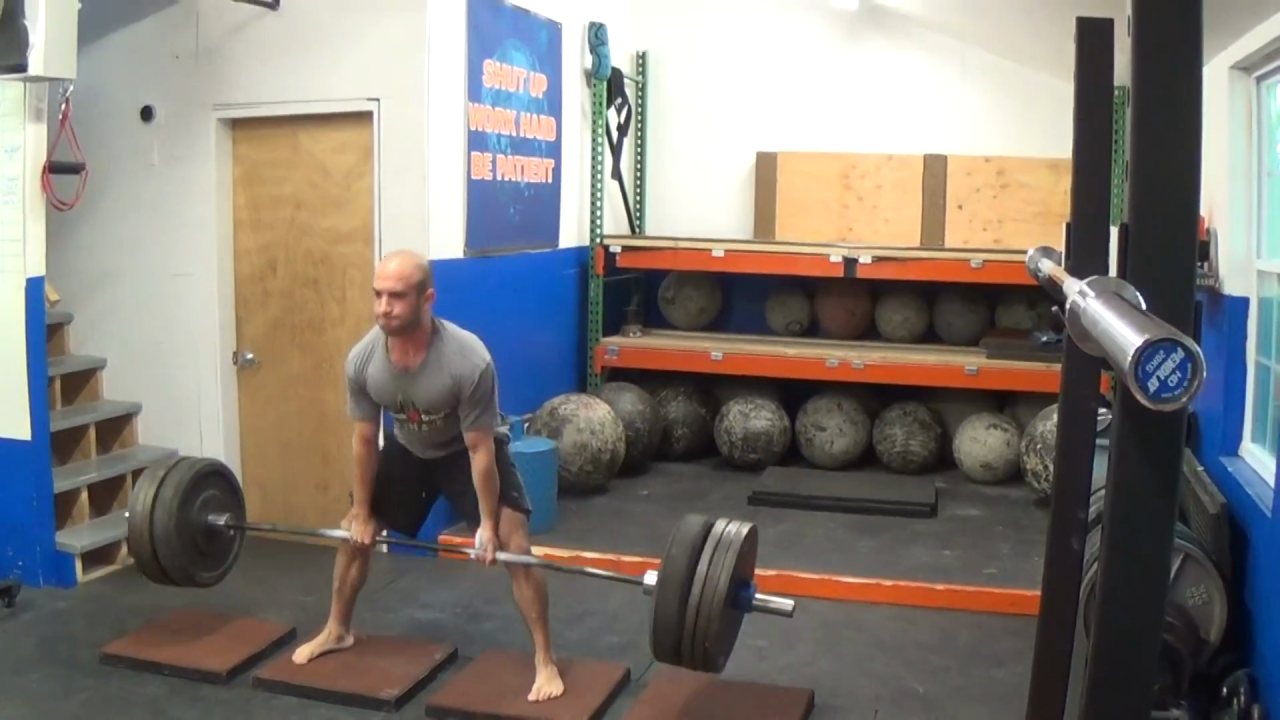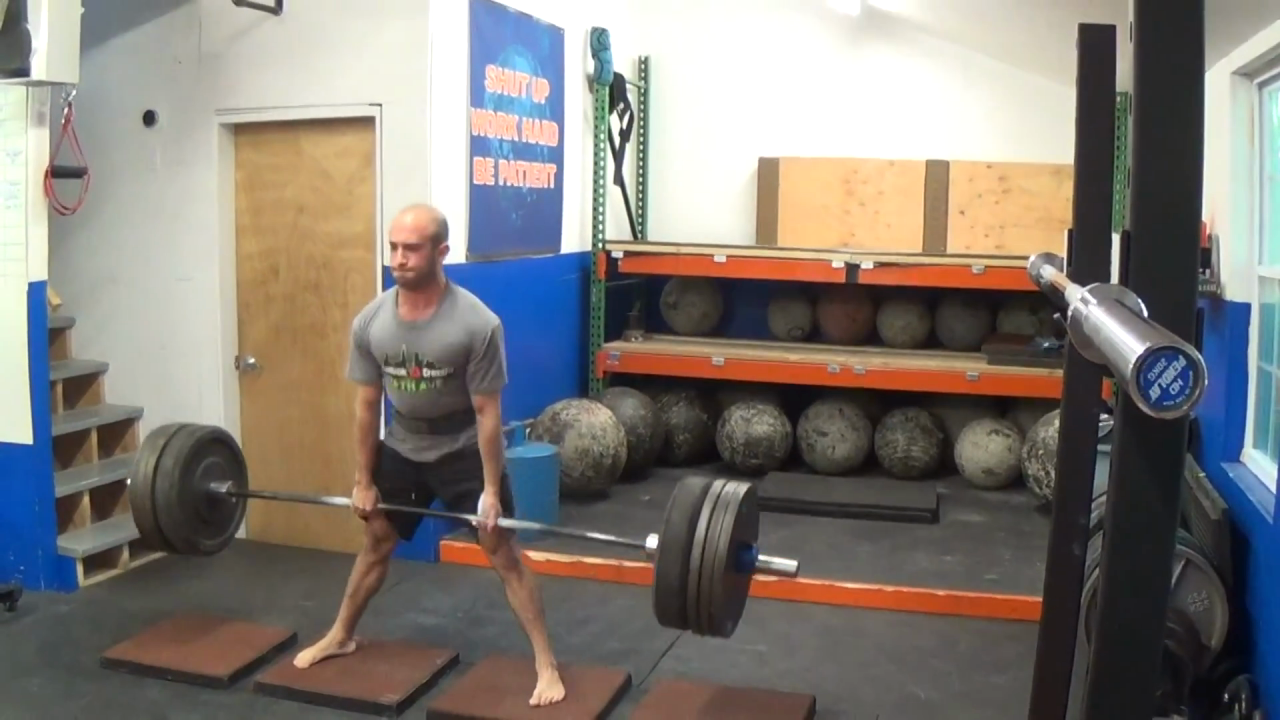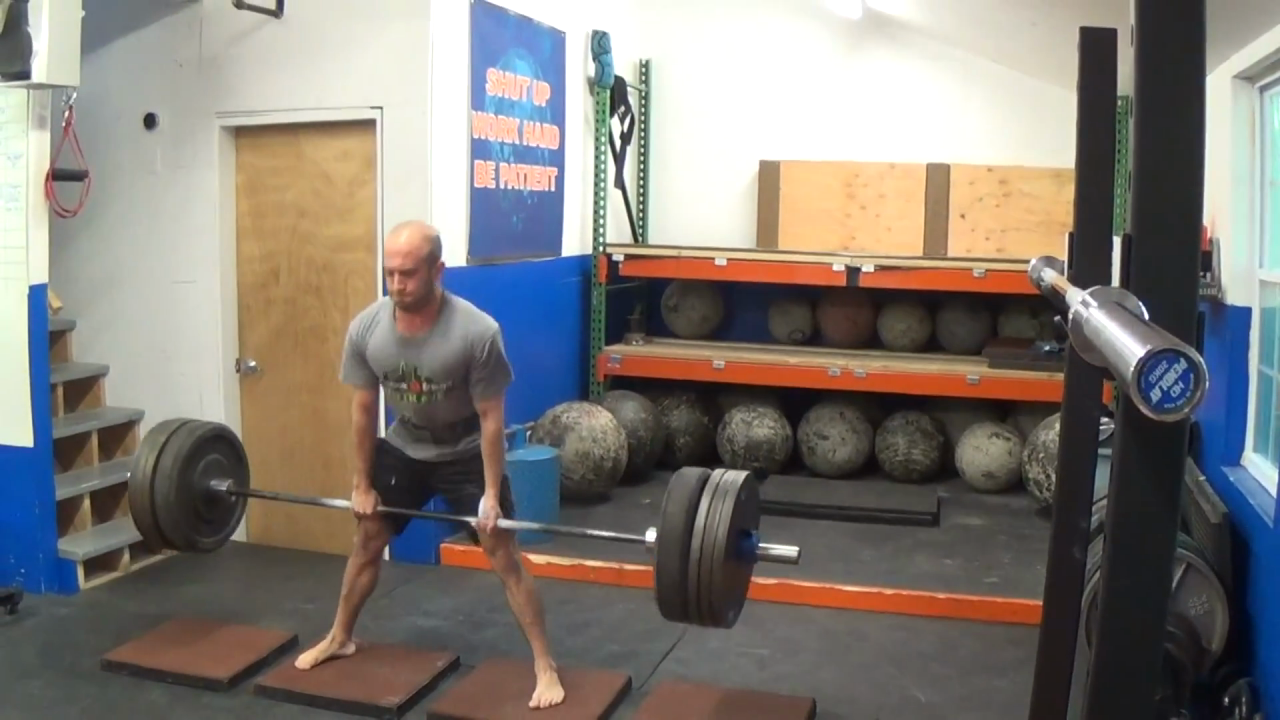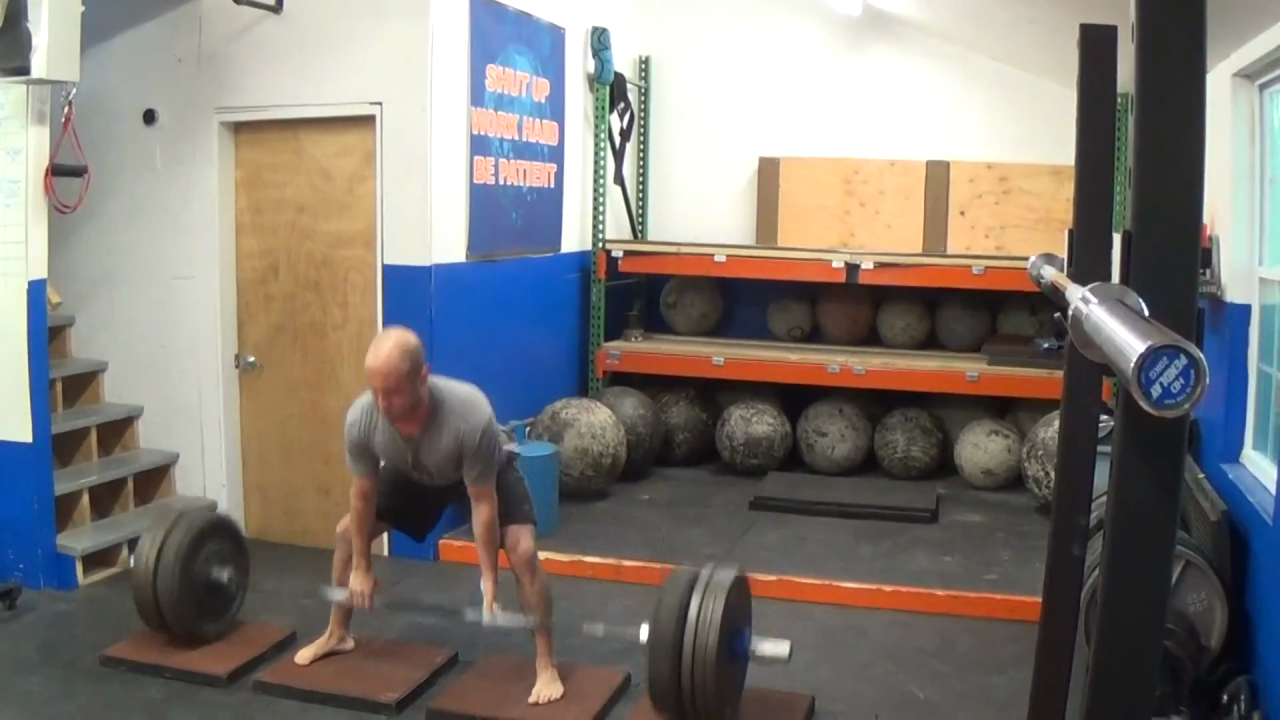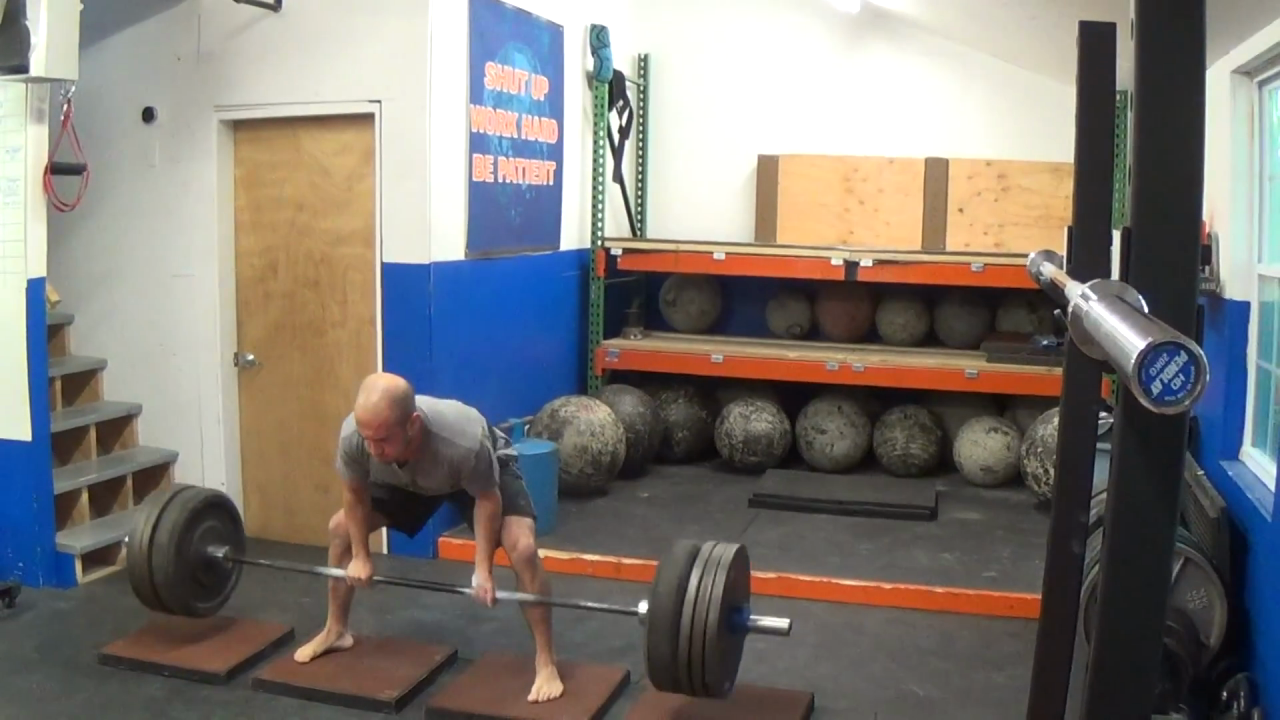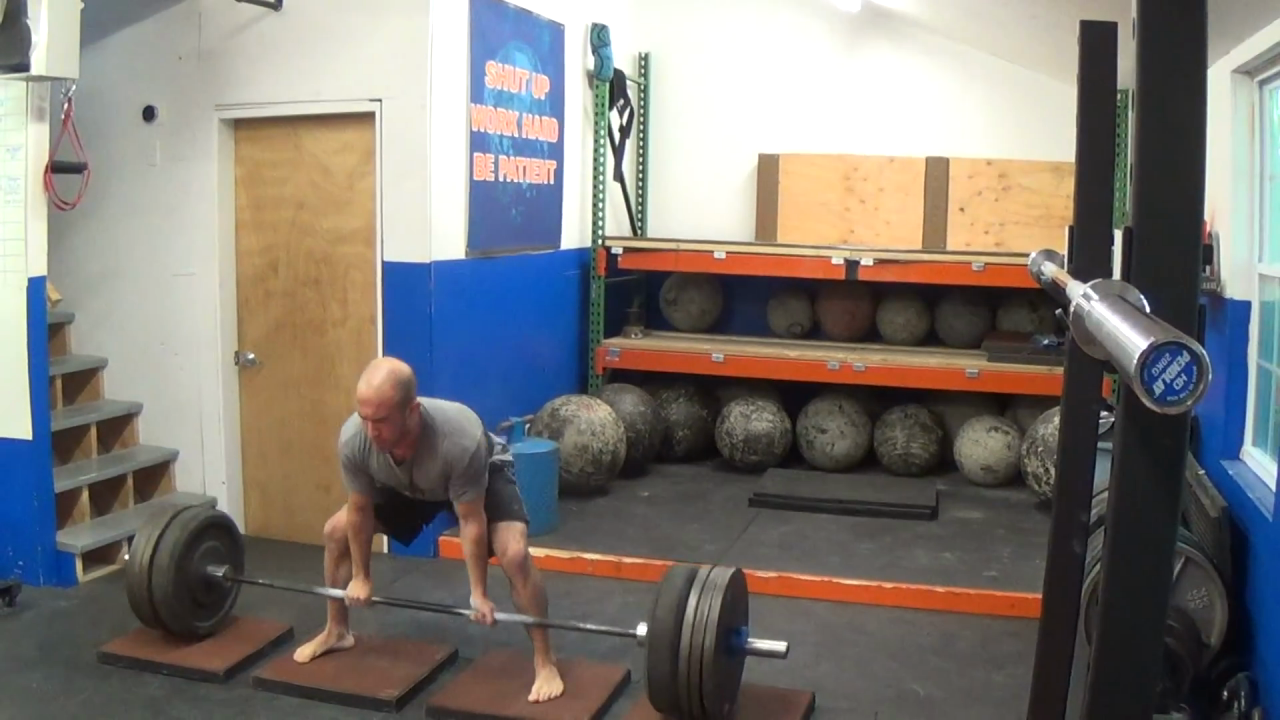
dt=0.2s
person 1, frame 1
left shoulder: (468, 361)
right shoulder: (362, 360)
left elbow: (479, 448)
right elbow: (365, 439)
left wrist: (488, 525)
right wrist: (361, 515)
left hip: (470, 448)
right hip: (408, 450)
left knee: (514, 548)
right knee: (353, 534)
left ankle: (545, 661)
right ankle: (336, 632)
person 1, frame 2
left shoulder: (477, 323)
right shoulder: (370, 321)
left elbow: (487, 412)
right elbow: (367, 404)
left wrist: (492, 491)
right wrist: (363, 481)
left hip: (465, 450)
right hip: (401, 449)
left knee: (504, 555)
right knee: (374, 548)
left ankle: (546, 665)
right ankle: (340, 637)
person 1, frame 3
left shoulder: (477, 332)
right shoulder: (365, 328)
left elbow: (491, 416)
right elbow: (364, 409)
left wrist: (492, 494)
right wrist: (361, 483)
left hip: (466, 452)
right hip: (403, 449)
left knee: (503, 557)
right knee: (366, 543)
left ankle: (545, 669)
right ankle: (339, 639)
person 1, frame 4
left shoulder: (472, 418)
right shoulder: (361, 419)
left elbow: (482, 501)
right elbow: (363, 495)
left wrist: (488, 582)
right wrist: (361, 571)
left hip: (482, 477)
right hip: (413, 475)
left knee: (522, 552)
right knee: (347, 532)
left ankle: (545, 664)
right ankle: (337, 635)
person 1, frame 5
left shoulder: (465, 440)
right shoulder: (352, 437)
left elbow: (487, 499)
right elbow: (355, 494)
left wrist: (483, 568)
right wrist: (361, 557)
left hip: (485, 471)
left knee: (522, 549)
right knee: (340, 527)
left ankle: (545, 663)
right ankle: (335, 631)
person 1, frame 6
left shoulder: (461, 439)
right shoulder: (353, 440)
left elbow: (471, 520)
right elbow: (359, 510)
left wrist: (478, 592)
right wrist: (360, 577)
left hip: (483, 474)
left knee: (514, 554)
right knee: (336, 532)
left ankle: (545, 663)
right ankle: (335, 632)
